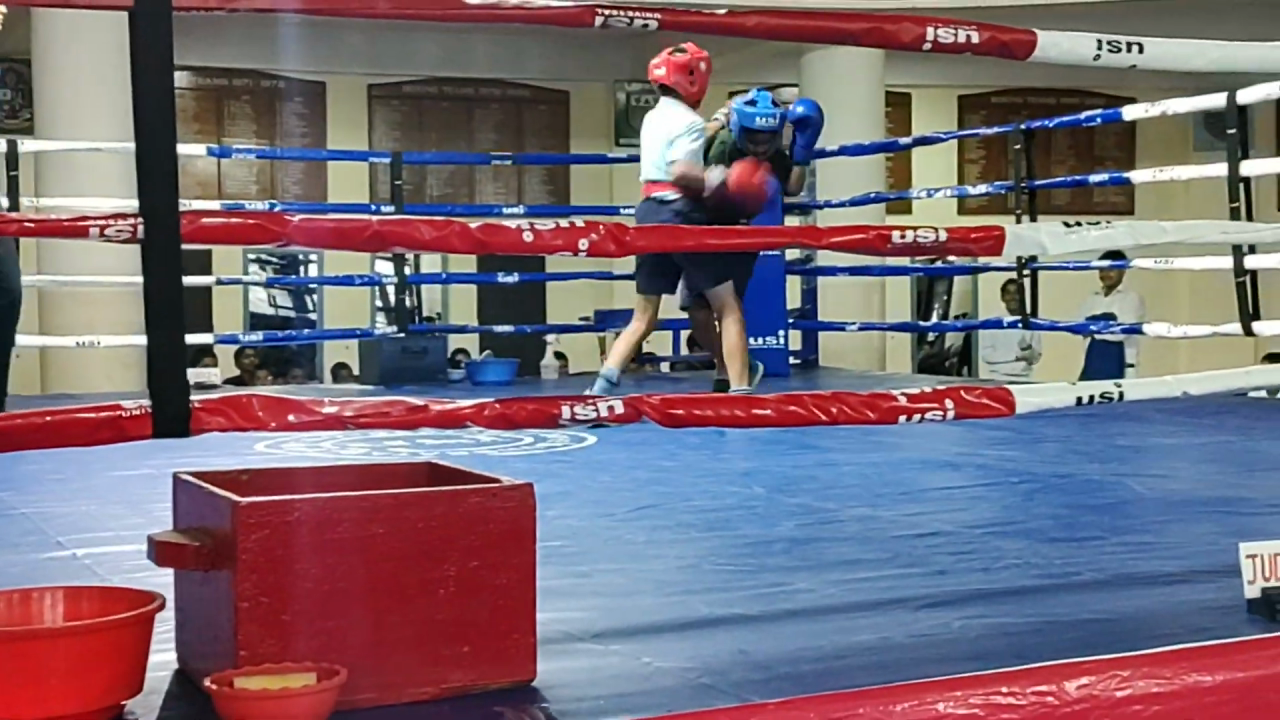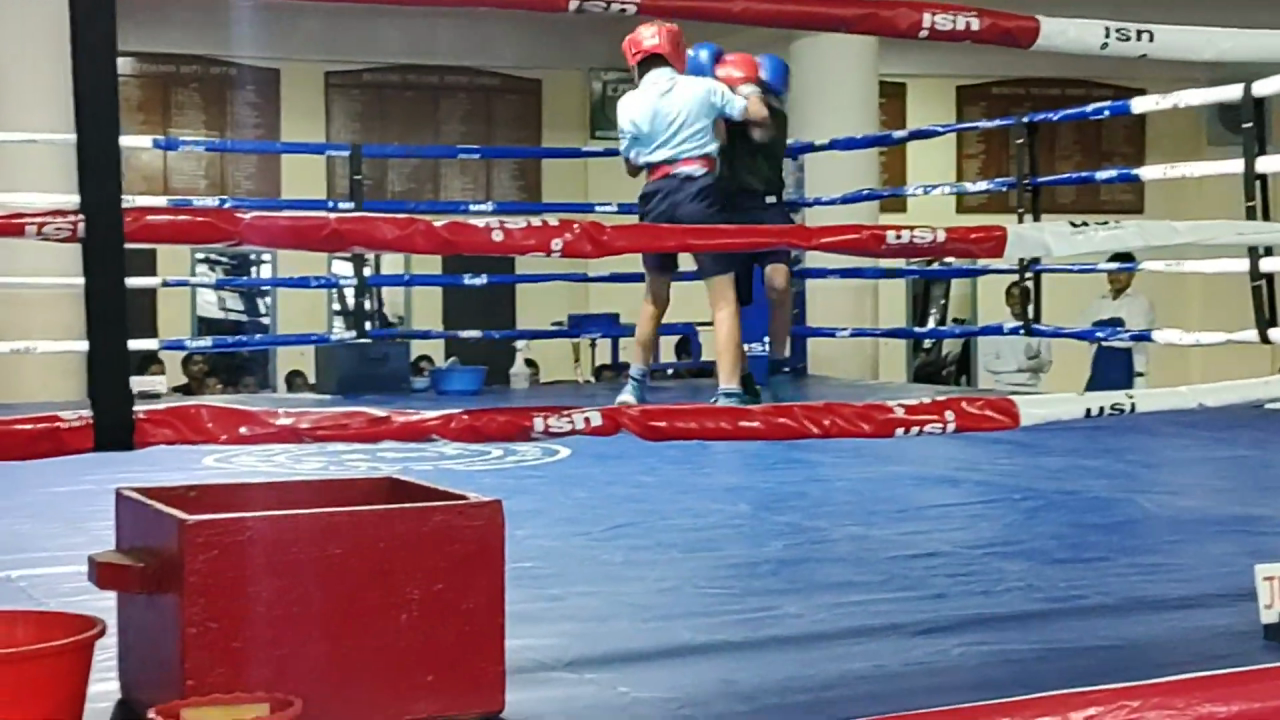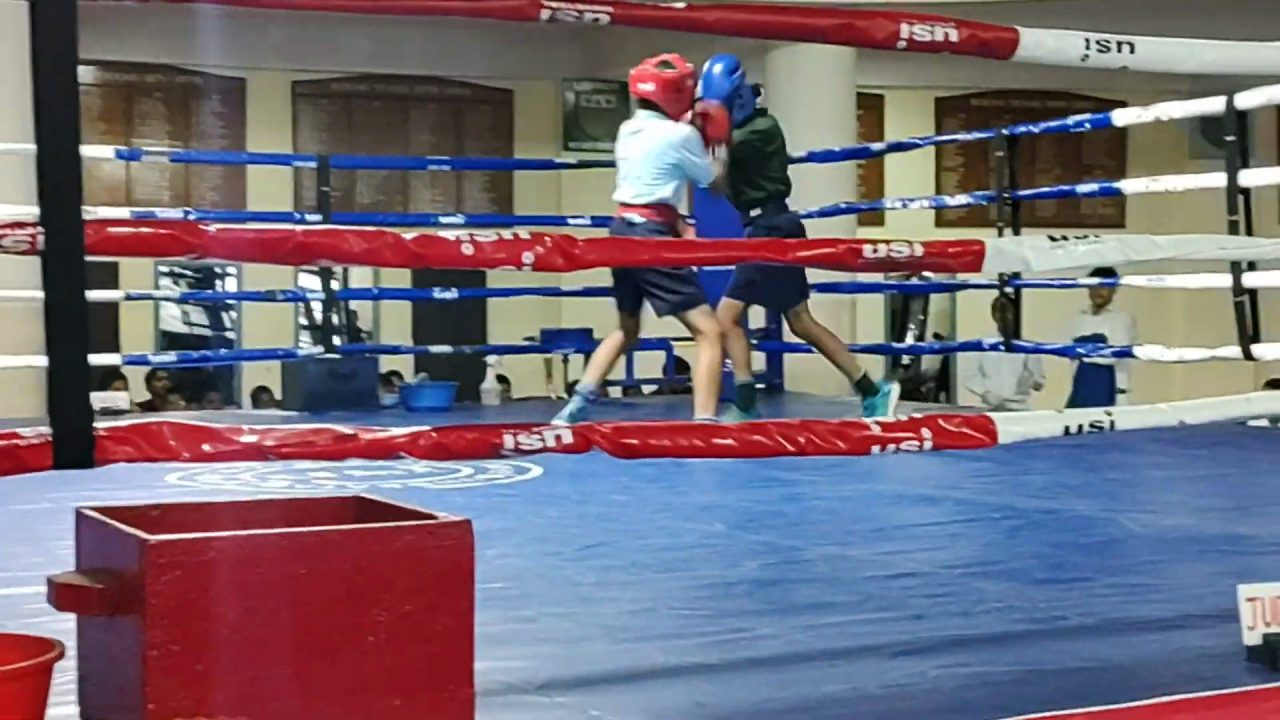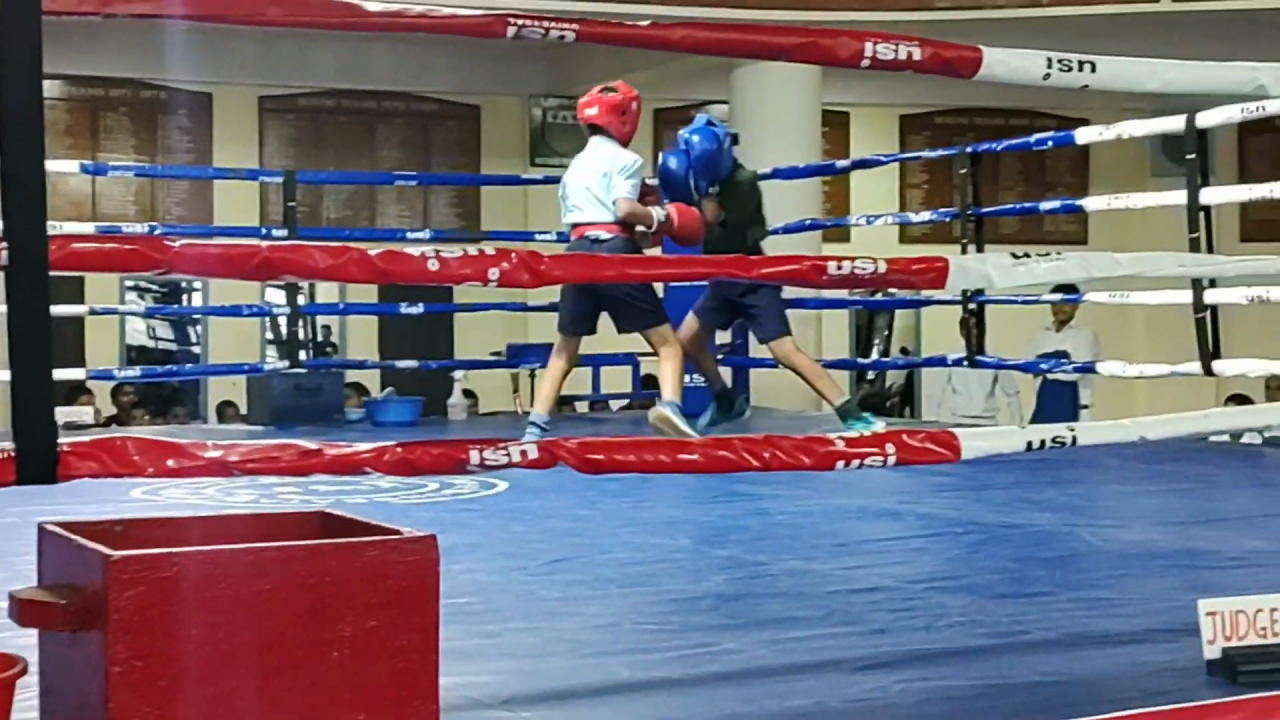
dt=0.2s
person 1, frame 1
left shoulder: (653, 118)
right shoulder: (688, 121)
right elbow: (682, 170)
right wrist: (714, 181)
left hip: (650, 216)
right hip: (683, 214)
left knee: (643, 319)
right knee: (729, 311)
left ankle: (602, 386)
right ankle: (741, 395)
person 1, frame 2
left shoulder: (630, 103)
right shoulder: (703, 88)
right elbow: (760, 116)
right wrist: (747, 86)
left hip: (656, 196)
right hip: (699, 195)
left knee: (655, 298)
right knee: (725, 302)
left ankle: (636, 385)
right ankle: (729, 397)
person 1, frame 3
left shoulder: (628, 131)
right shoulder: (679, 136)
right elbow: (713, 176)
right wrist: (716, 142)
left hip: (620, 236)
right hip: (653, 237)
left knee: (625, 330)
right knee: (707, 332)
left ankle: (577, 406)
right ankle: (705, 421)
person 1, frame 4
left shoulder: (575, 165)
right shoulder: (623, 159)
right elbow: (624, 210)
right wrist: (661, 216)
left hip: (579, 257)
right hip: (616, 255)
left knee: (564, 354)
right knee: (668, 344)
left ankle: (535, 430)
right ankle: (670, 409)
person 2, frame 1
left shoulder: (775, 151)
right shoulder: (723, 142)
left elbow: (793, 188)
left wrist: (804, 148)
right knee: (699, 314)
left ankle: (724, 385)
person 2, frame 2
left shoulder: (773, 118)
left elbow: (763, 138)
left hip: (768, 211)
right hip: (731, 221)
left knee: (778, 283)
left ankle: (778, 368)
right ankle: (747, 390)
person 2, frame 3
left shoulder: (762, 129)
right shoulder: (744, 127)
left hip: (773, 230)
right hip: (759, 233)
left knee: (801, 323)
right knee: (726, 318)
right ankle: (746, 407)
person 2, frame 4
left shoulder: (742, 181)
right shoulder: (694, 177)
left elbow: (712, 222)
left wrist: (707, 185)
left hip: (751, 276)
right hip: (723, 277)
left knee: (786, 352)
right knee: (687, 342)
right ankle: (726, 402)
